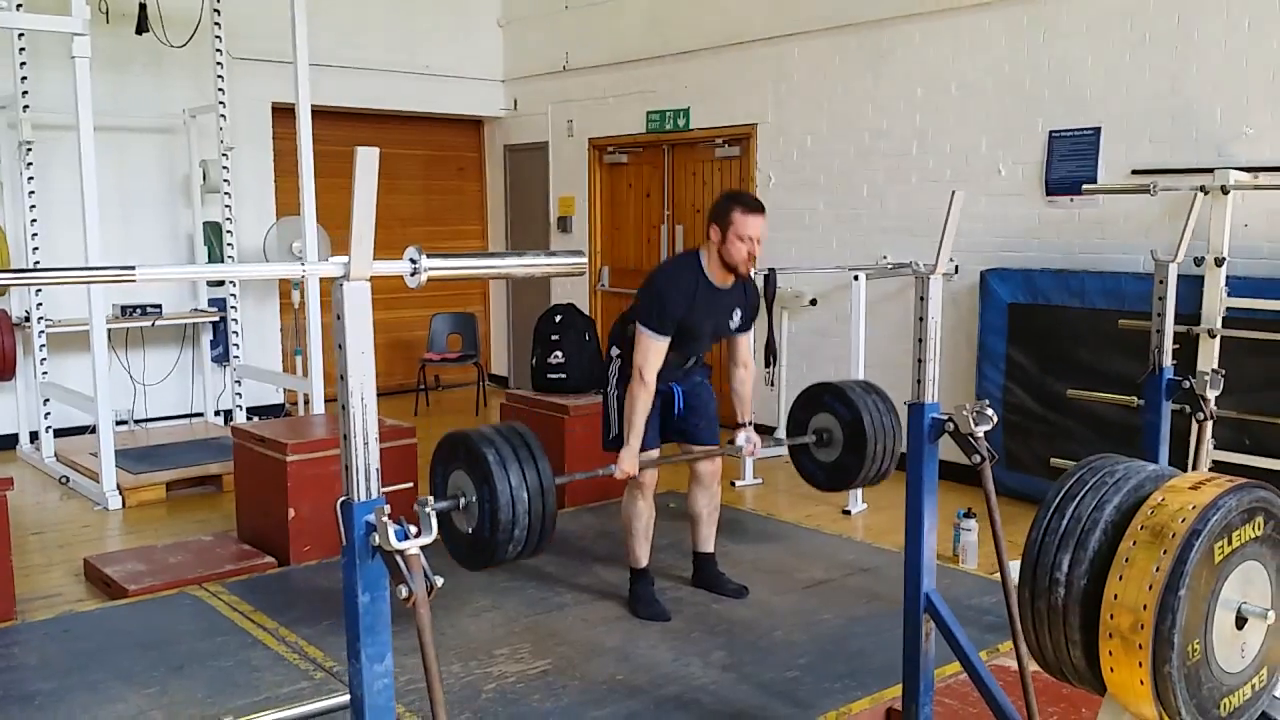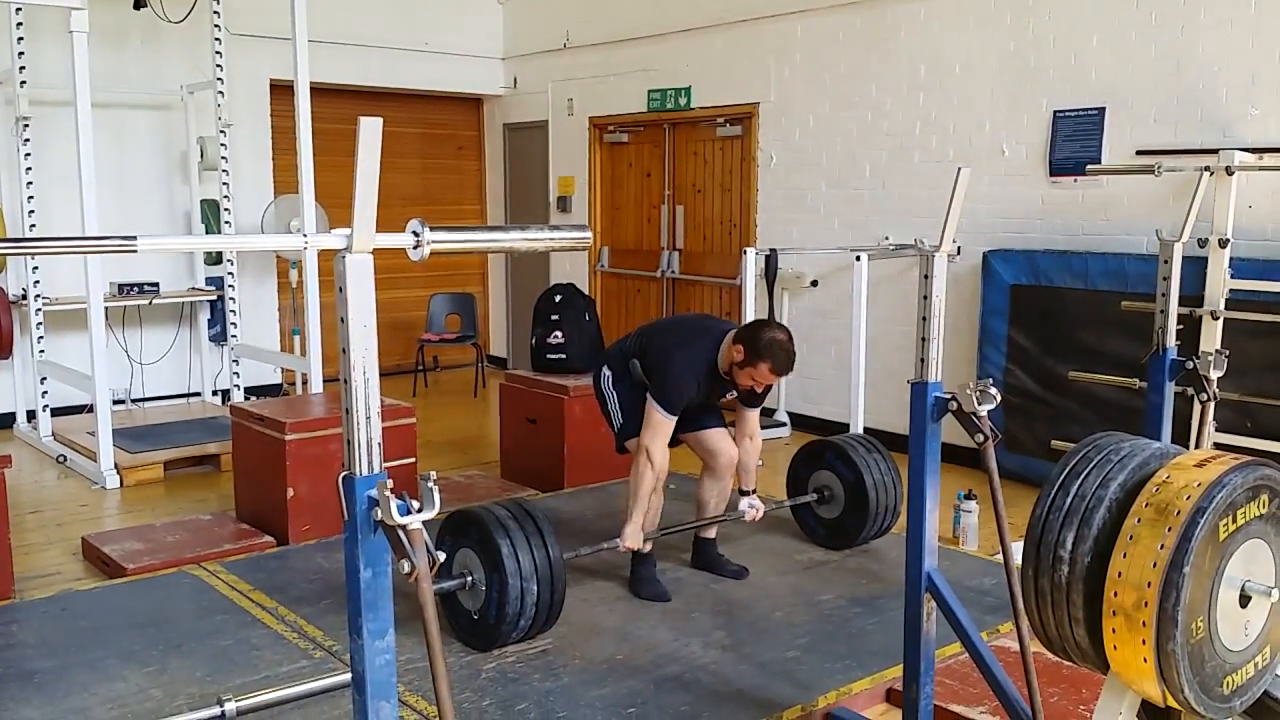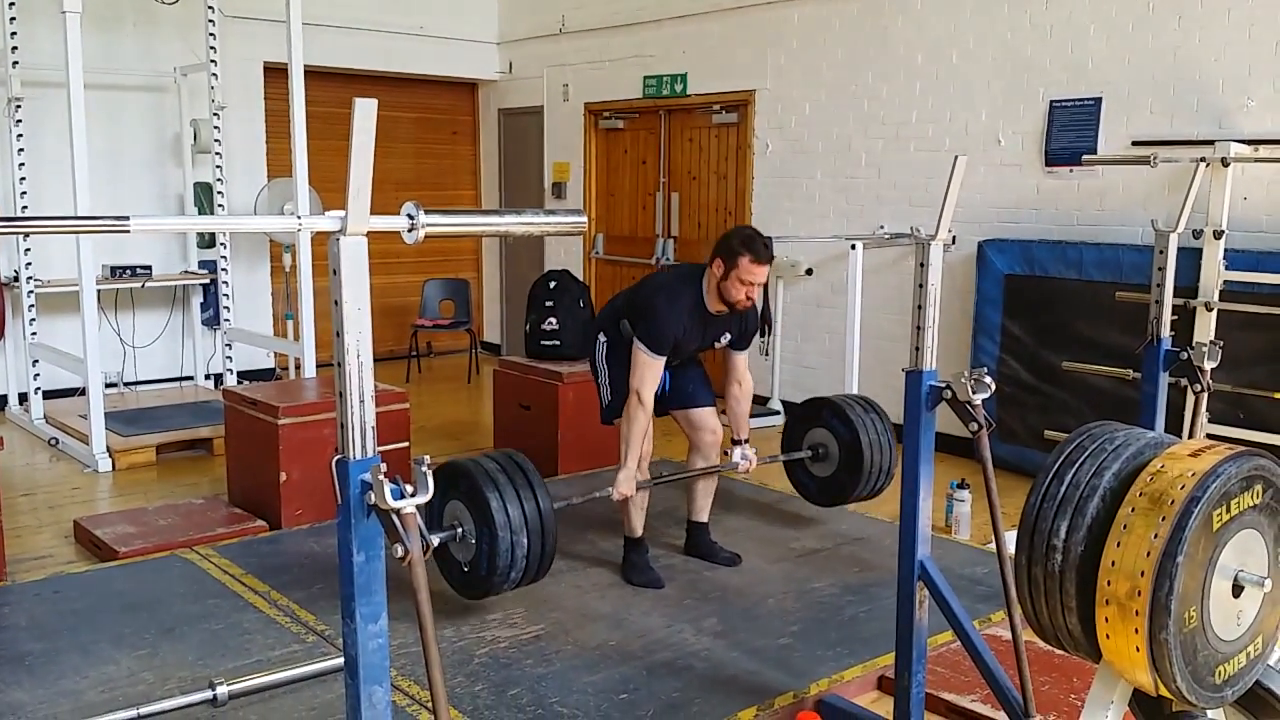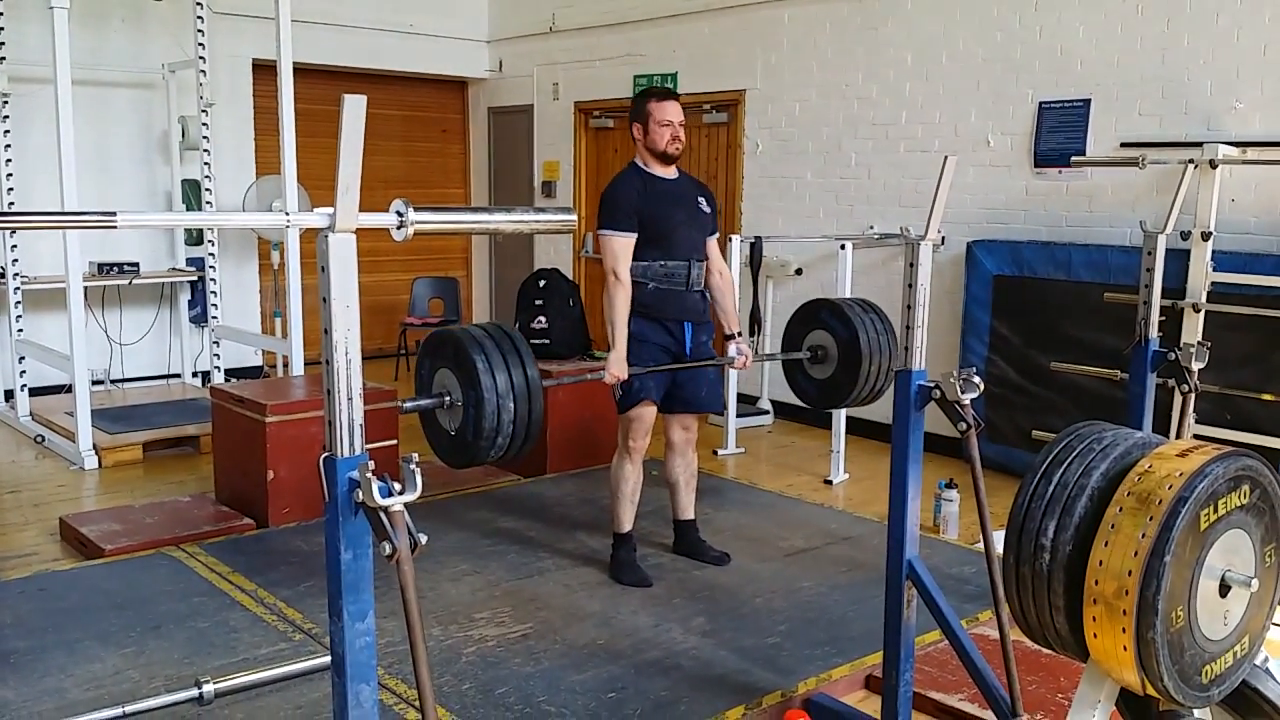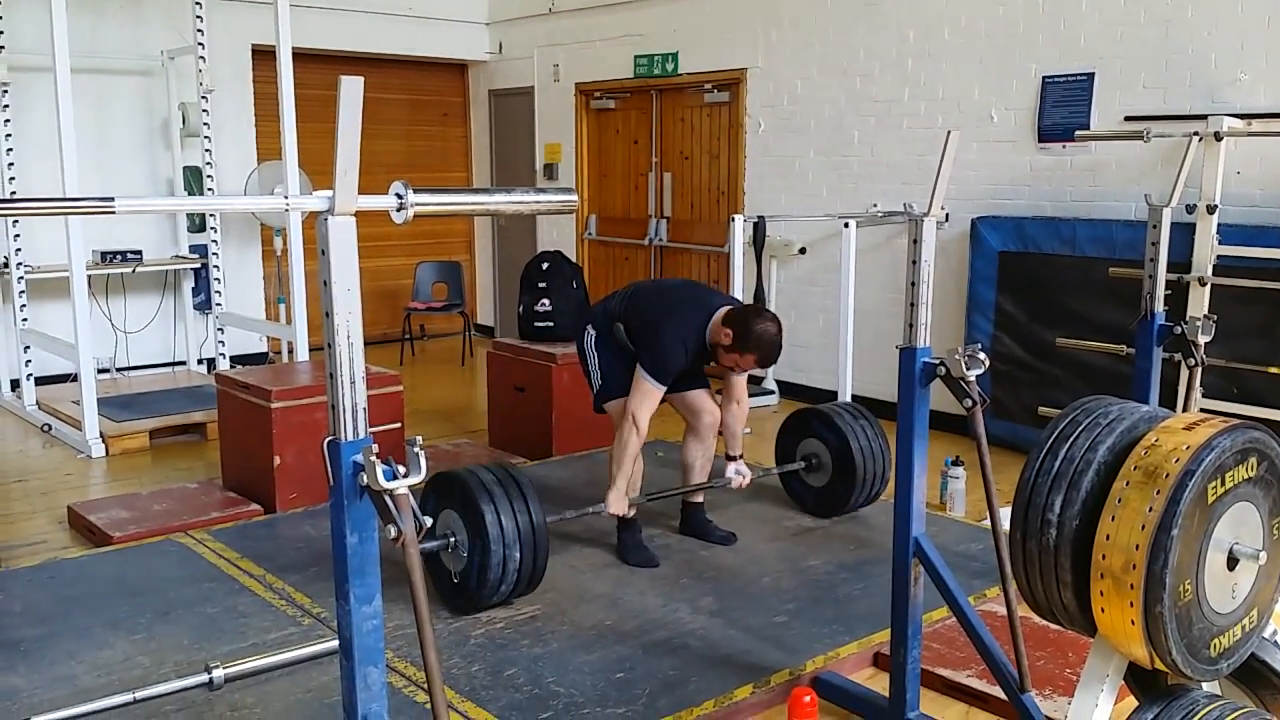
dt=1s
person 1, frame 1
left shoulder: (746, 293)
right shoulder: (673, 283)
left elbow: (742, 363)
right elbow: (645, 372)
left wrist: (745, 425)
right wrist: (631, 448)
left hip: (689, 372)
right hip: (633, 363)
left knee: (710, 469)
right knee: (643, 477)
left ankle: (705, 567)
right ankle: (640, 582)
person 1, frame 2
left shoulder: (757, 366)
right shoulder: (685, 365)
left elbow: (748, 433)
right elbow: (652, 450)
left wrist: (748, 493)
right wrist: (633, 524)
right hip: (627, 377)
left knee: (725, 458)
right knee: (658, 465)
left ankle: (704, 548)
right ankle: (642, 562)
person 1, frame 3
left shoulder: (744, 315)
right shoulder: (669, 305)
left elbow: (739, 380)
right elbow: (642, 394)
left wrist: (741, 442)
right wrist: (627, 470)
left hip: (676, 354)
right hip: (621, 347)
left knee: (710, 436)
right knee: (643, 446)
left ankle: (698, 536)
right ankle: (634, 551)
person 1, frame 4
left shoulder: (698, 192)
right shoulder: (626, 190)
left elbow: (716, 269)
right elbow: (617, 274)
left wrist: (734, 333)
right wrist: (618, 349)
left hip: (695, 330)
right hip: (645, 330)
left knee: (684, 437)
right knee: (636, 439)
left ankle: (686, 533)
right ankle: (622, 548)
person 1, frame 5
left shoulder: (743, 330)
right shoulder: (675, 337)
left elbow: (736, 400)
right elbow: (638, 416)
left wrist: (735, 459)
right wrist: (617, 490)
left hip: (653, 337)
right hip: (607, 337)
left knee: (708, 417)
right knee: (632, 425)
left ankle: (693, 513)
right ankle: (628, 529)
